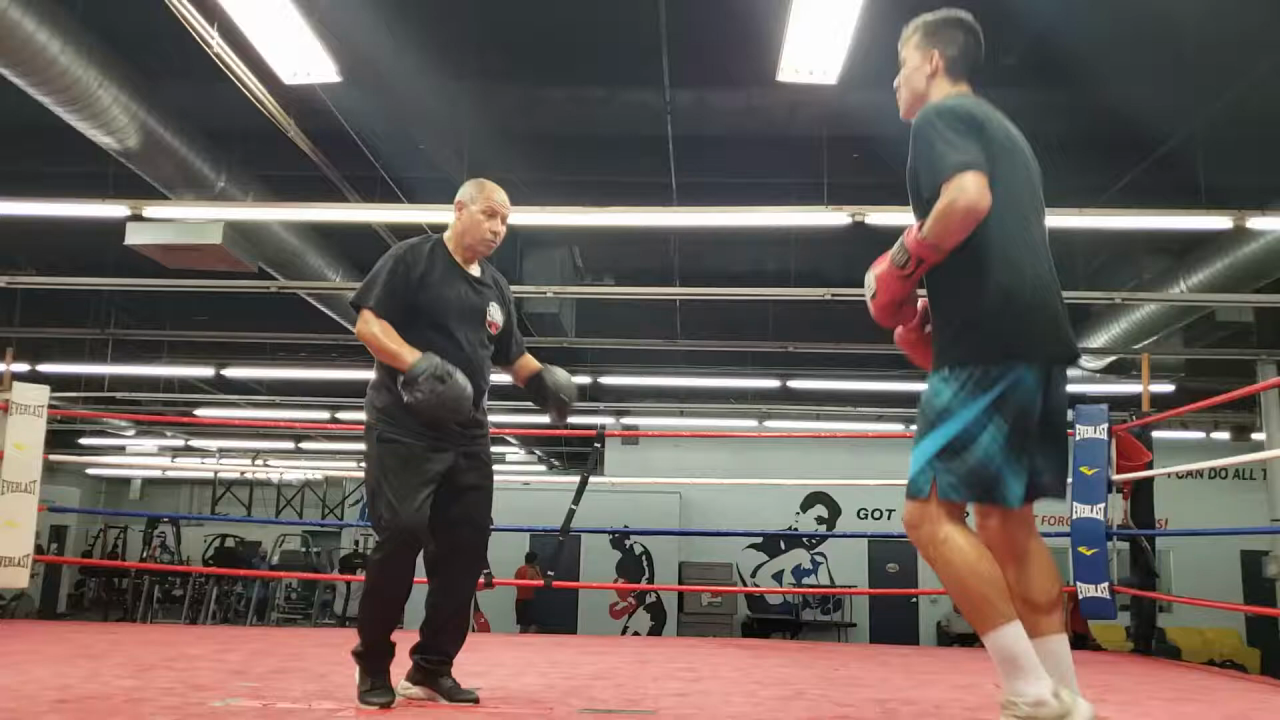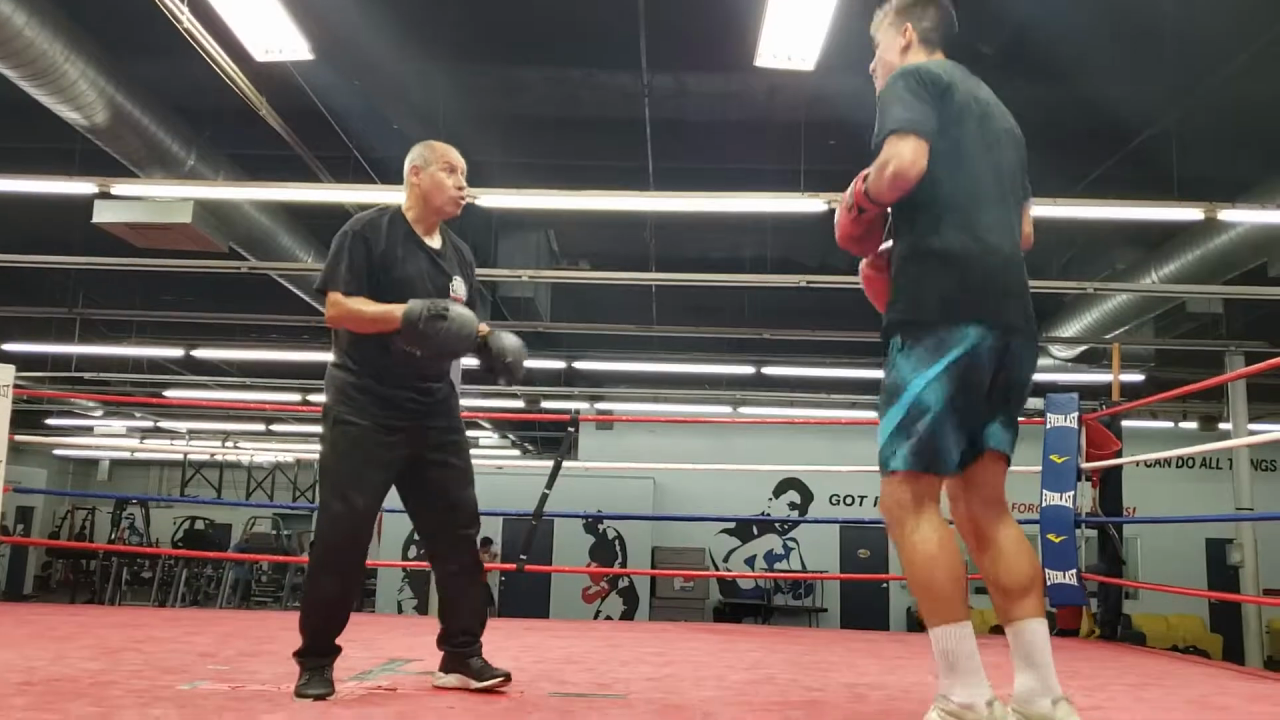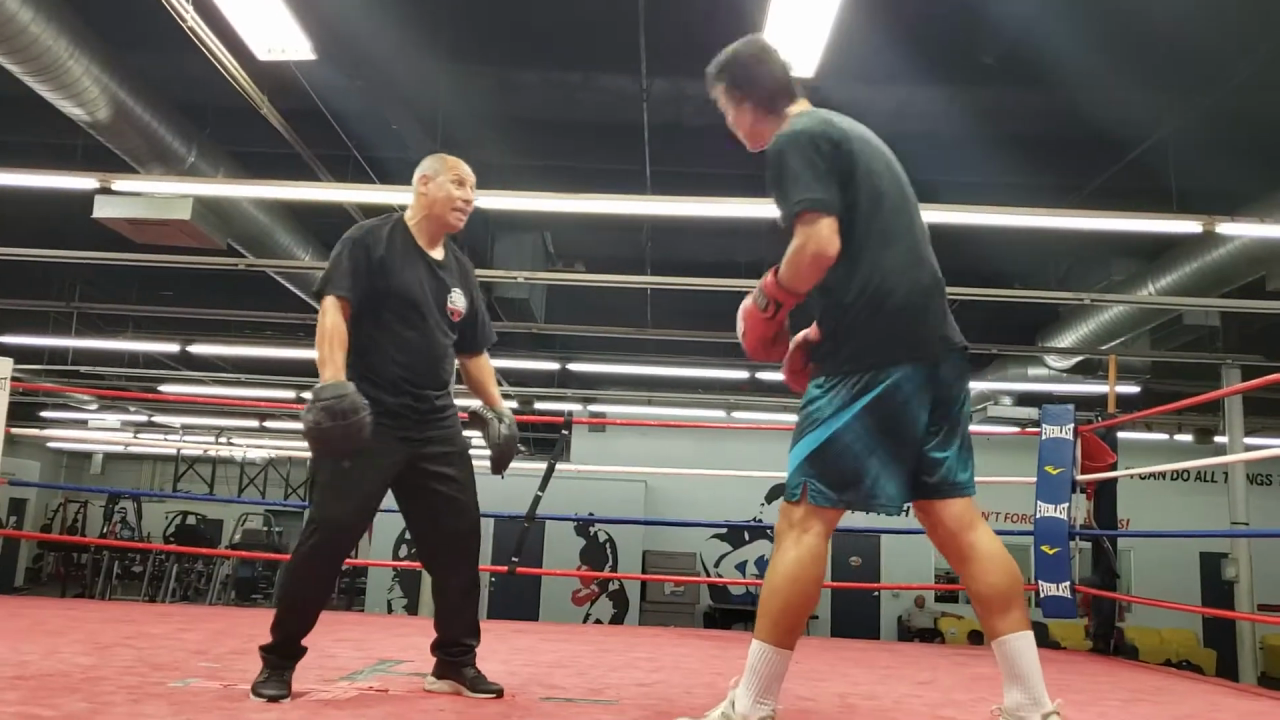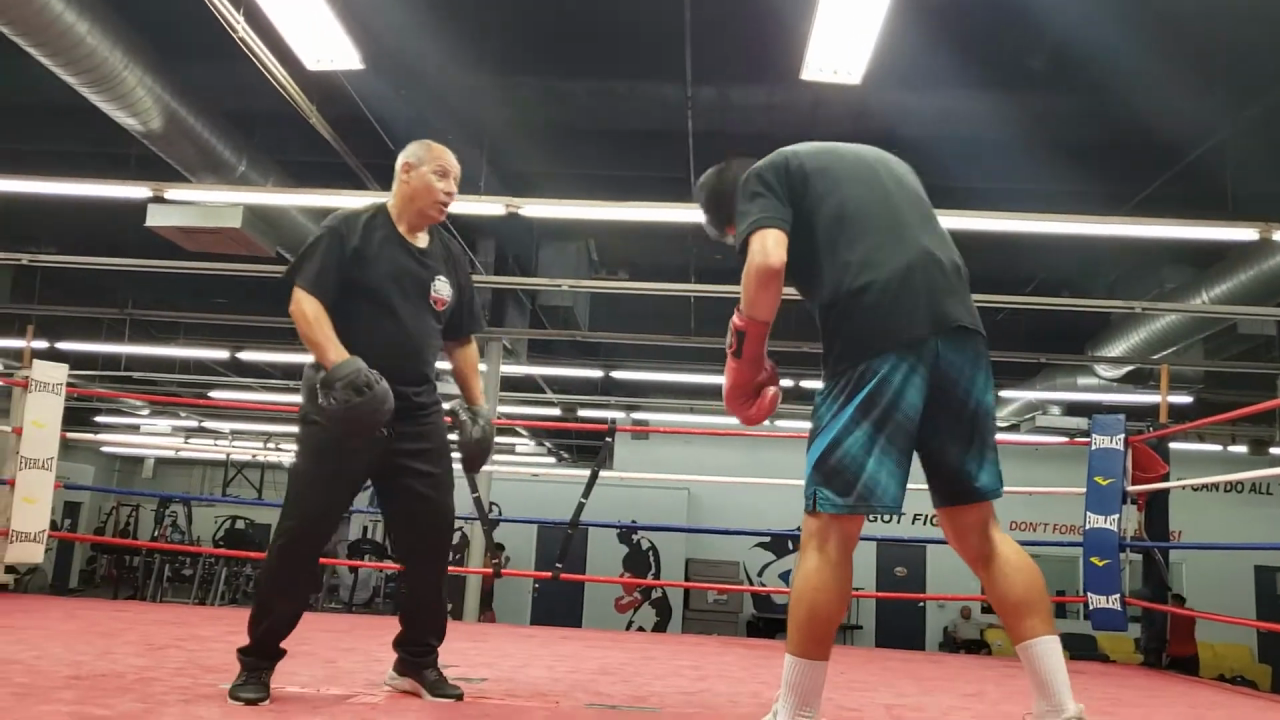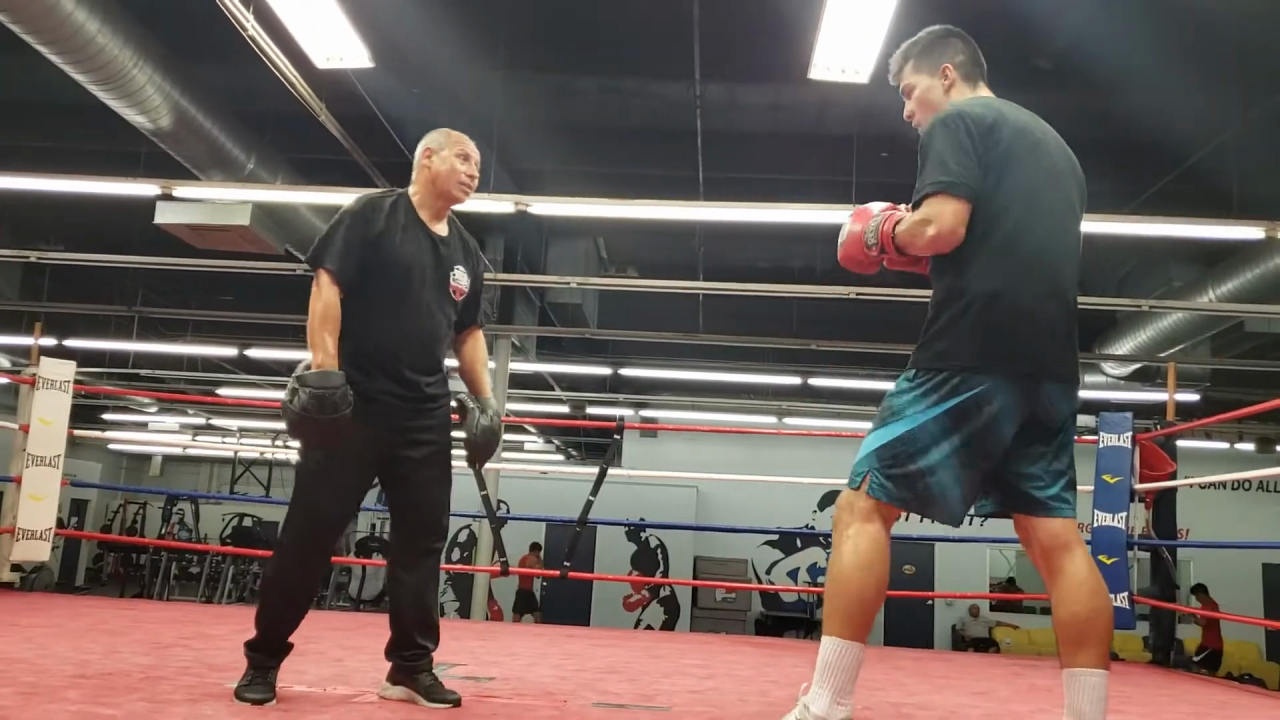
dt=0.7s
person 1, frame 1
left shoulder: (943, 117)
right shoulder: (1004, 134)
left elbow: (968, 200)
left wrist: (908, 261)
left hip: (984, 348)
right hip: (1038, 346)
left knee: (932, 512)
right knee: (1008, 529)
person 1, frame 2
left shoulder: (911, 79)
right shoulder: (996, 111)
left elbow: (905, 164)
left wrist: (863, 201)
left hip: (940, 313)
right hip: (1005, 318)
left knee: (911, 497)
right knee: (983, 503)
person 1, frame 3
left shoulder: (794, 143)
right shoulder: (857, 136)
left elbow: (820, 245)
left wrist: (768, 302)
right wrist: (824, 332)
left hip: (871, 354)
right hip: (934, 346)
left knee: (804, 517)
right knee: (958, 520)
person 1, frame 4
left shoulder: (765, 175)
right shoulder: (883, 160)
left elbow: (768, 261)
left wrist: (746, 353)
left hip: (874, 344)
right hip: (956, 332)
left knee: (828, 530)
right knee: (975, 529)
person 1, frame 5
left shoulder: (957, 123)
right shoulder: (1057, 147)
left elbow: (941, 227)
left wrist: (883, 237)
left hip: (969, 356)
right hip: (1048, 364)
left knee: (864, 508)
right knee: (1056, 542)
person 2, frame 1
left shoulder: (495, 286)
right shoulder: (409, 259)
left elbow: (513, 355)
right elbow: (367, 322)
left wrist: (546, 380)
right wrist: (417, 364)
left hip: (465, 435)
right hip: (403, 427)
left knee: (463, 551)
right knee: (401, 530)
left ankle: (430, 667)
right ankle: (371, 657)
person 2, frame 2
left shoulder: (458, 254)
right shoulder: (367, 232)
left elbow: (463, 323)
right elbow: (336, 307)
left wrist: (491, 341)
right wrist: (407, 315)
left hip: (435, 415)
right hip: (364, 411)
left knee: (456, 530)
right knee: (343, 532)
left ankle: (461, 654)
right ankle: (316, 659)
person 2, frame 3
left shoulder: (461, 270)
right shoulder: (369, 240)
left elbow: (472, 349)
right elbow: (333, 308)
left wrist: (496, 409)
right wrist: (333, 381)
left hip: (432, 421)
right hip: (363, 415)
left knee: (458, 534)
right knee: (330, 533)
left ankle: (454, 661)
right ankle: (280, 658)
person 2, frame 4
left shoulder: (450, 256)
right shoulder: (348, 231)
left elbow: (461, 339)
right elbow: (304, 301)
left wrist: (476, 409)
right wrist: (341, 364)
left hip: (416, 415)
right hip: (344, 406)
left knee: (431, 538)
right knee: (303, 530)
left ankle: (416, 661)
right ankle: (258, 659)
person 2, frame 5
left shoulder: (465, 250)
right shoulder: (371, 214)
left elbow: (468, 332)
right elbow: (327, 285)
left wrist: (483, 400)
right wrist: (323, 367)
left hip: (425, 412)
right hip: (353, 401)
left knee: (422, 536)
right knee: (312, 527)
left ankle: (411, 666)
right ankle: (264, 659)
